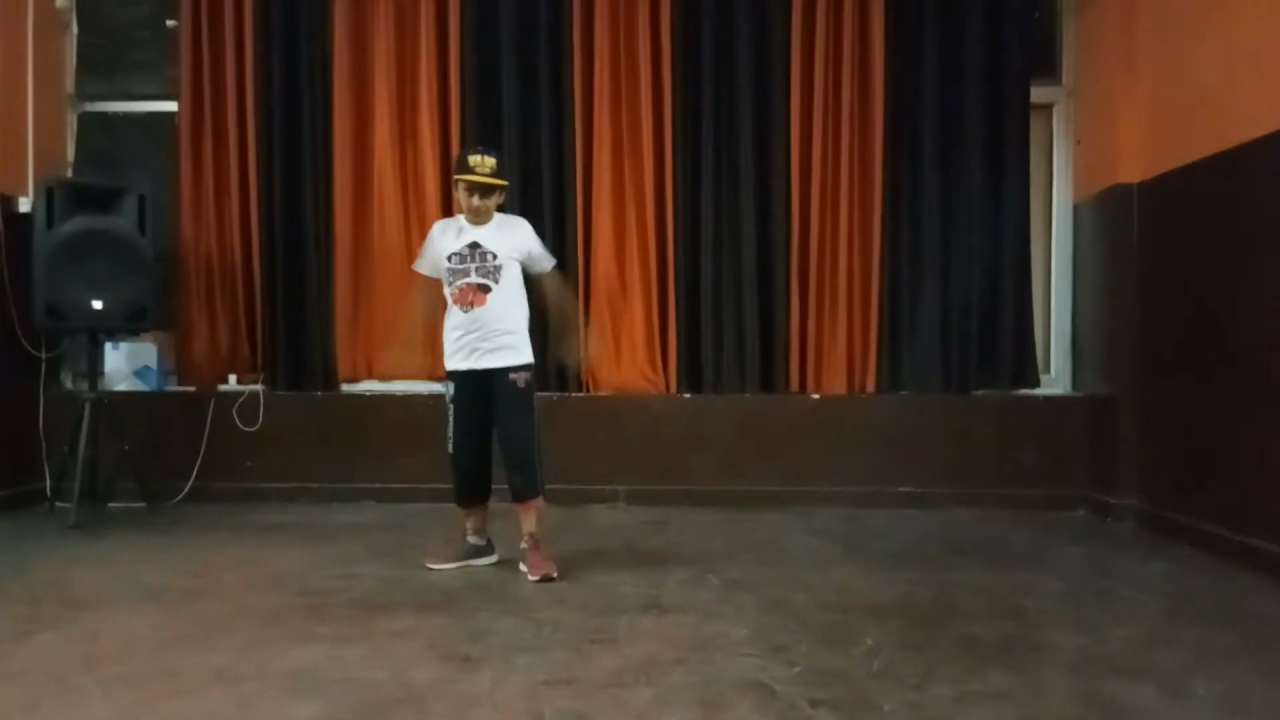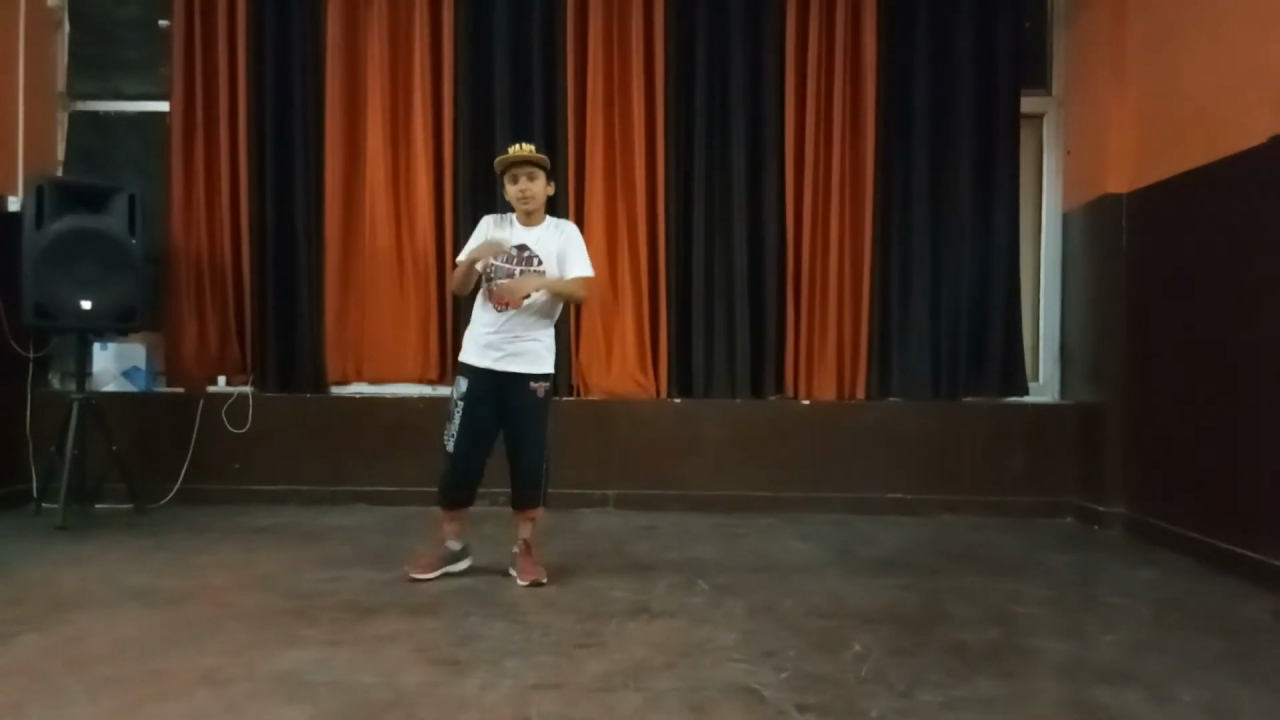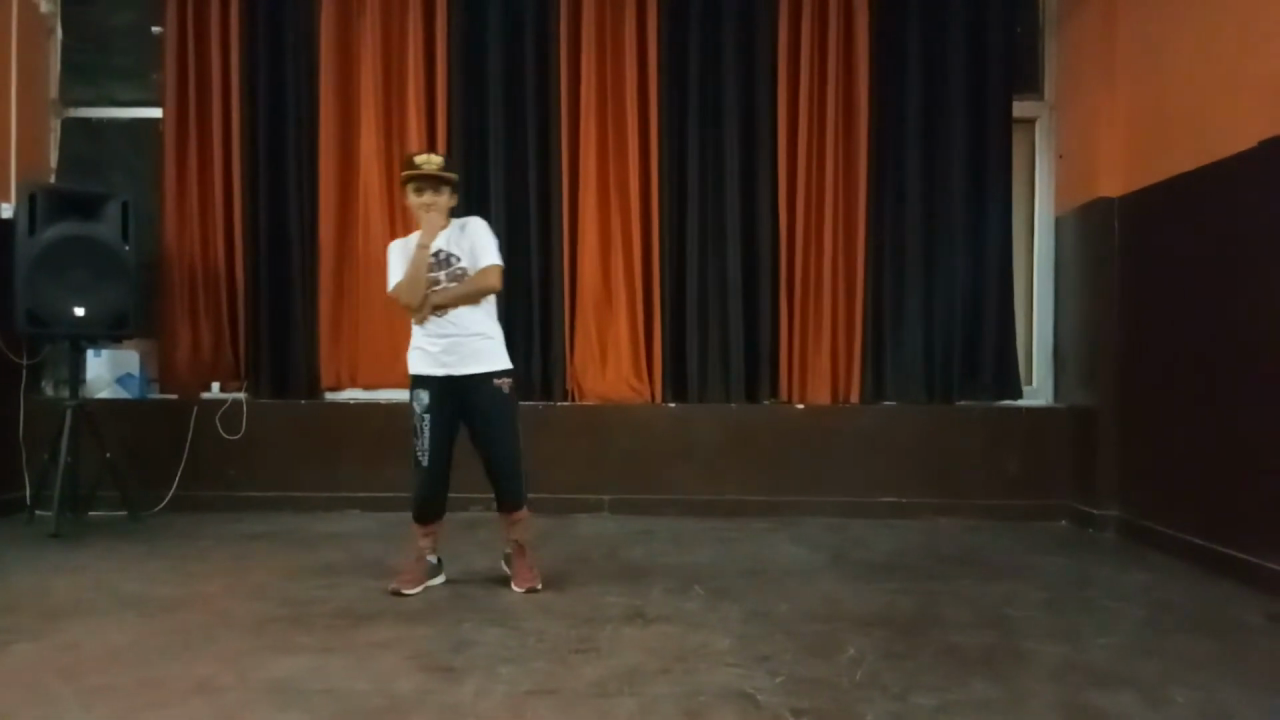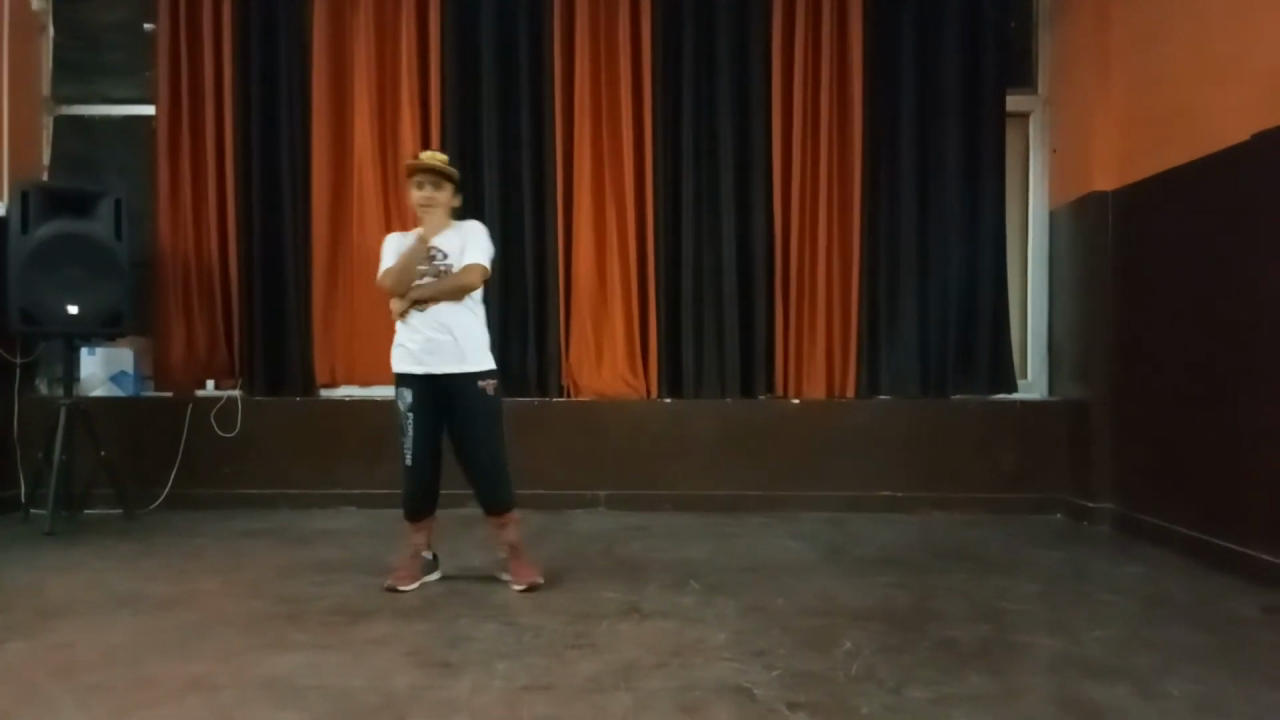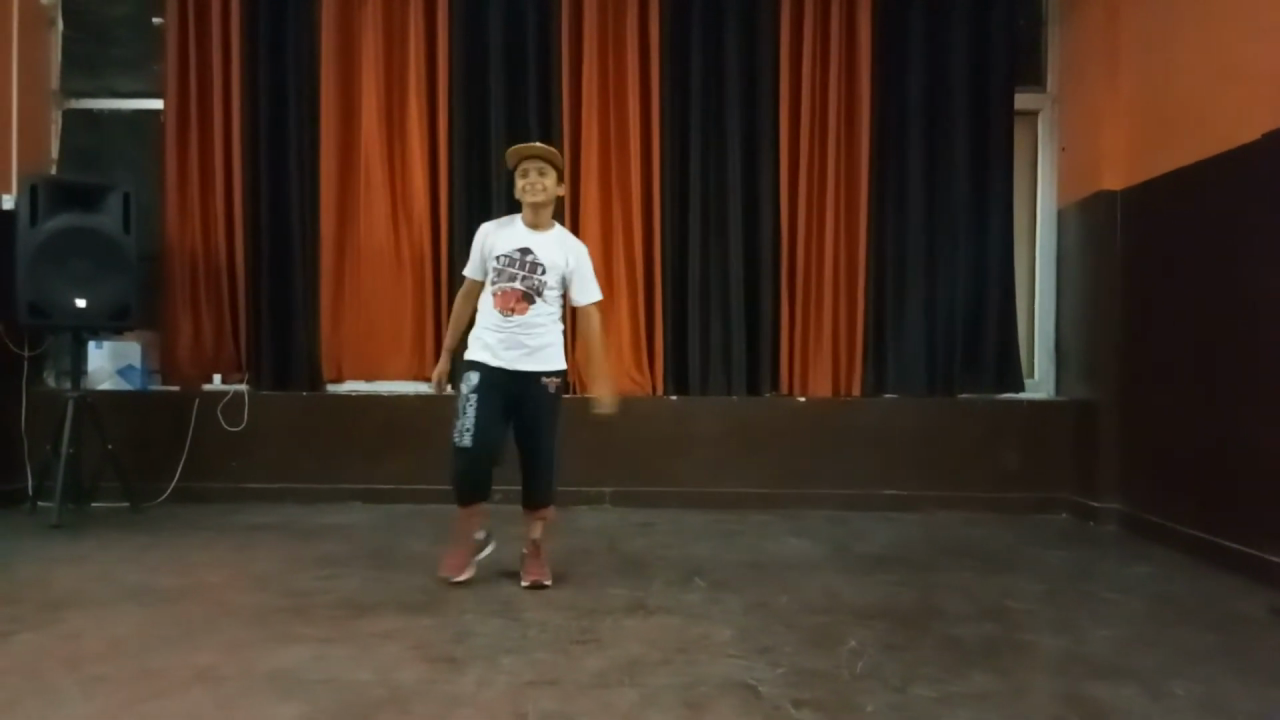
dt=0.7s
person 1, frame 1
left shoulder: (519, 231)
right shoulder: (442, 233)
left elbow: (550, 282)
right elbow: (427, 287)
left wrist: (567, 333)
left hip: (511, 360)
right hip: (461, 363)
left knee: (520, 451)
right knee: (465, 455)
left ankle: (533, 544)
right ankle: (476, 539)
person 1, frame 2
left shoulder: (564, 233)
right shoulder: (489, 226)
left elbow: (580, 289)
right elbow: (460, 284)
left wrist: (542, 282)
right wrist: (476, 257)
left hip: (531, 365)
right hip: (478, 360)
left knee: (529, 460)
right knee: (460, 454)
left ankle: (524, 550)
right ankle: (452, 545)
person 1, frame 3
left shoulder: (473, 228)
right shoulder: (400, 249)
left elbow: (490, 281)
right elbow: (408, 300)
left wrist: (433, 299)
right wrist: (426, 240)
left hip: (488, 365)
right hip: (430, 370)
left knee: (504, 461)
right knee: (430, 466)
left ankle: (518, 551)
right ankle: (426, 557)
person 1, frame 4
left shoulder: (472, 232)
right shoulder: (397, 242)
left elbow: (469, 280)
right elbow: (389, 287)
left wrist: (413, 295)
right wrist: (425, 236)
left hip: (471, 366)
right hip: (416, 369)
left knee: (487, 461)
right knee: (418, 465)
left ankle: (513, 551)
right ankle: (420, 554)
person 1, frame 5
left shoulder: (571, 249)
right shoulder: (490, 233)
left elbow: (588, 316)
right elbow: (468, 295)
left wrist: (601, 380)
right wrist: (444, 356)
left hip: (543, 369)
right hip: (485, 361)
left knee: (539, 462)
right knee: (471, 450)
left ankle: (533, 550)
right ankle: (468, 536)
